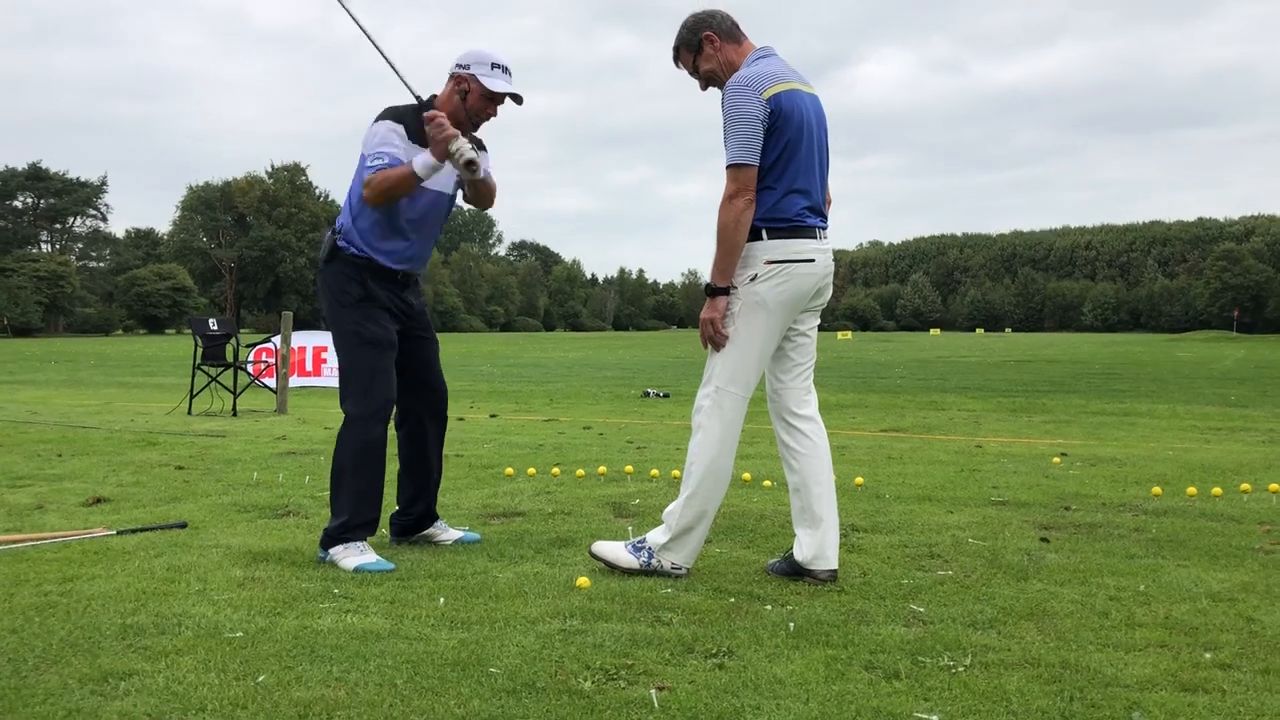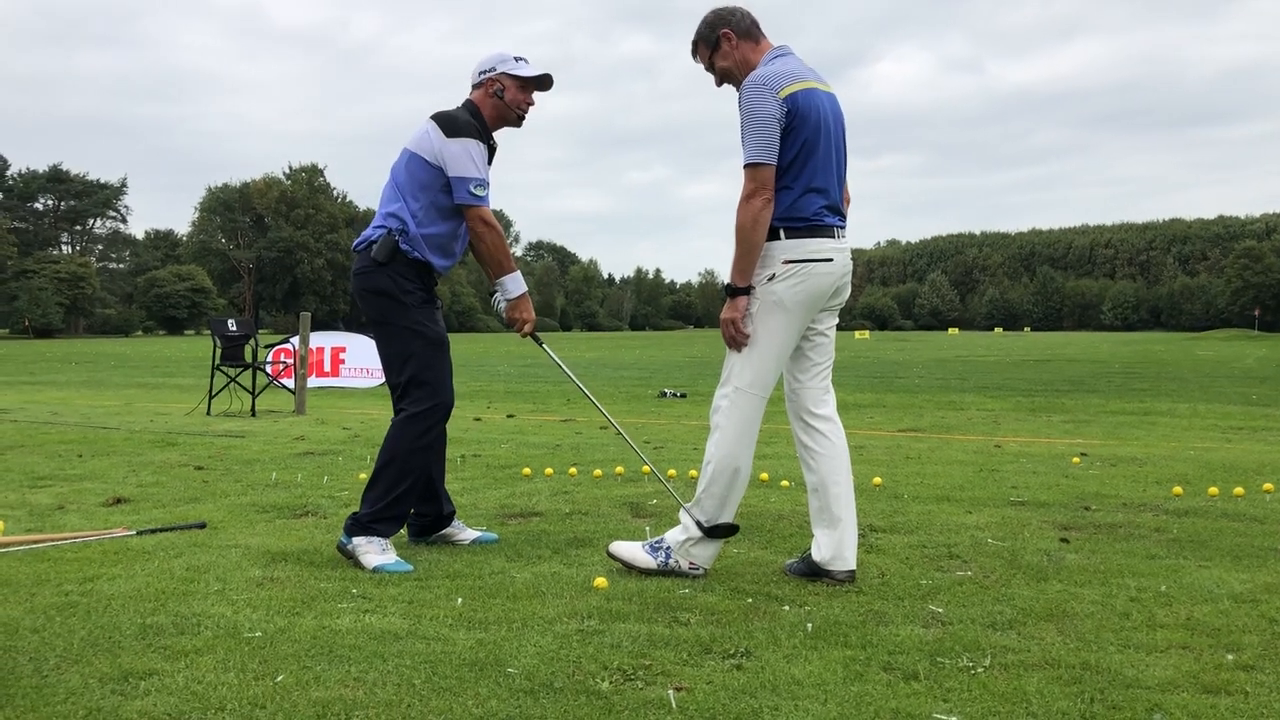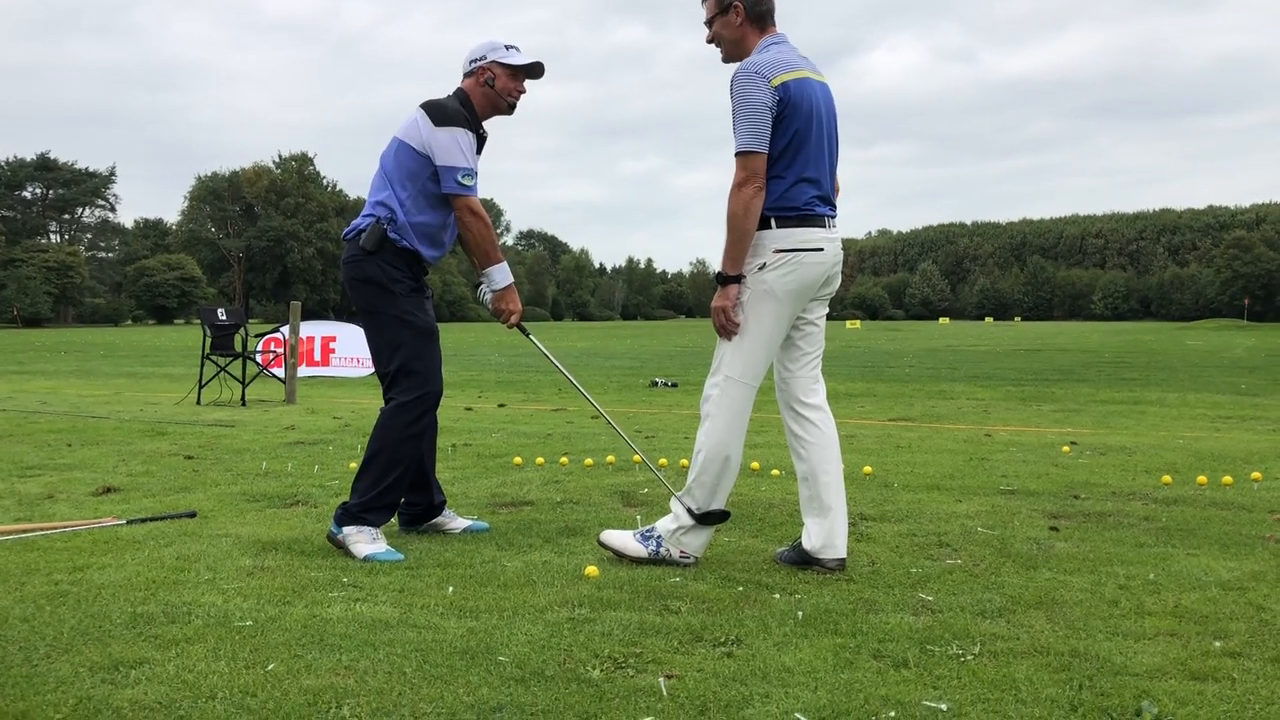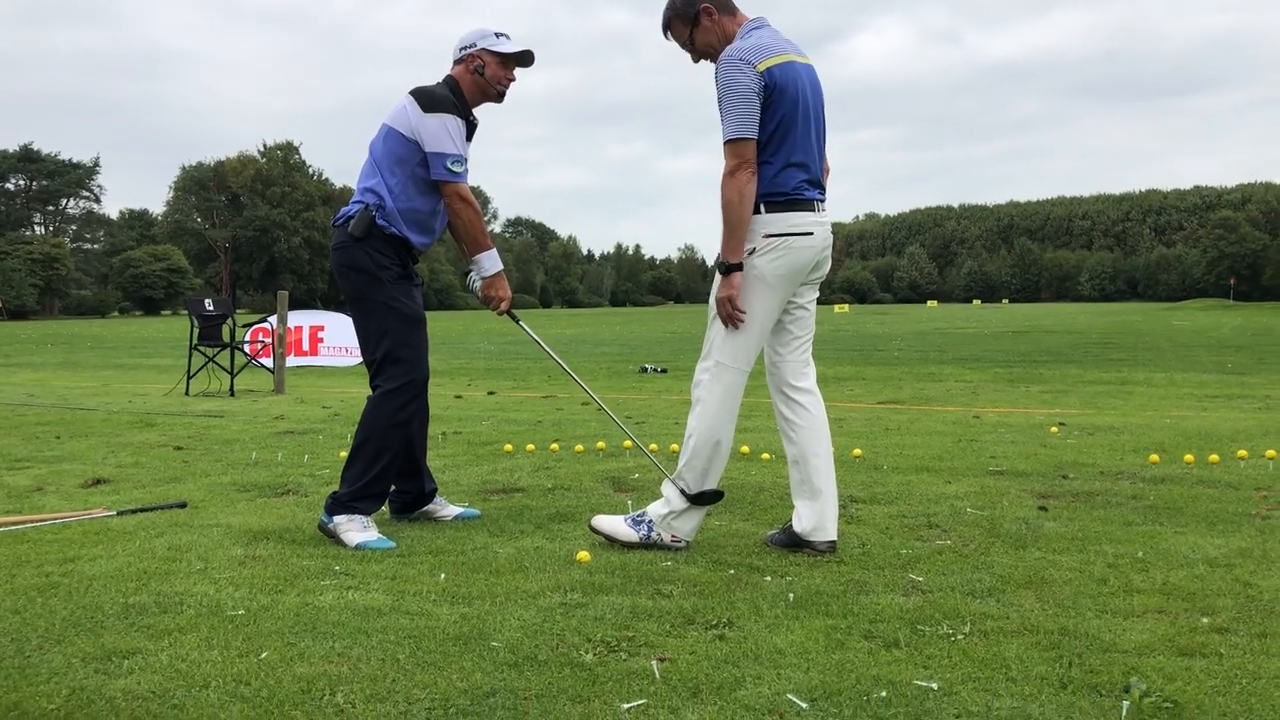
dt=0.7s
person 1, frame 1
left shoulder: (746, 85)
right shoulder: (801, 86)
left elbow: (741, 197)
left wrist: (716, 290)
left hip: (770, 261)
right hip: (813, 258)
left knee: (720, 404)
right knee: (797, 406)
left ankle: (671, 549)
right ankle: (817, 551)
person 1, frame 2
left shoulder: (763, 85)
right shoulder: (818, 84)
left elbow: (759, 195)
left wrist: (737, 289)
left hip: (788, 261)
right hip: (832, 258)
left knee: (737, 405)
right knee: (815, 406)
left ankle: (689, 548)
right ankle: (835, 552)
person 1, frame 3
left shoulder: (756, 73)
right shoulder: (812, 73)
left elbow: (750, 184)
left wrist: (728, 278)
left hip: (779, 250)
right hip: (822, 247)
left knee: (728, 393)
right knee: (805, 396)
left ankle: (681, 536)
right ankle: (825, 540)
person 1, frame 4
left shoulder: (738, 60)
right shoulder: (795, 56)
left elbow: (741, 170)
left wrist: (731, 268)
left hip: (770, 234)
right hip: (813, 231)
left knee: (719, 378)
right knee: (795, 379)
left ankle: (671, 520)
right ankle: (816, 523)
person 2, frame 1
left shoulder: (472, 148)
right shoulder: (396, 123)
left elbow: (483, 197)
right elbow: (374, 193)
left wrist: (461, 156)
right wrist: (429, 158)
left hip: (401, 283)
right hip: (356, 278)
left knee: (428, 403)
right knee: (372, 404)
left ankle: (415, 519)
right ankle: (344, 536)
person 2, frame 2
left shoulder: (469, 137)
right shoulder: (460, 131)
left elbow: (475, 229)
right elbow: (482, 223)
left wrist: (505, 292)
right wrist: (517, 290)
left hip: (404, 276)
right hip: (395, 274)
left knee: (428, 400)
right knee: (427, 400)
left ankle: (432, 518)
right ankle: (367, 530)
person 2, frame 3
left shoulder: (459, 126)
right shoulder: (448, 118)
left elbow: (462, 218)
right elbow: (469, 212)
left wrist: (491, 282)
right wrist: (503, 281)
left hip: (398, 266)
right hip: (383, 262)
left knee: (420, 388)
right knee: (415, 389)
left ankle: (421, 506)
right ankle: (357, 519)
person 2, frame 4
left shoulder: (451, 114)
right shoulder: (436, 105)
left elbow: (452, 205)
right elbow: (459, 199)
left wrist: (483, 271)
right wrist: (492, 269)
left hip: (389, 254)
right hip: (371, 250)
left knee: (410, 377)
right knee: (401, 377)
left ankle: (413, 494)
right ankle: (348, 508)
